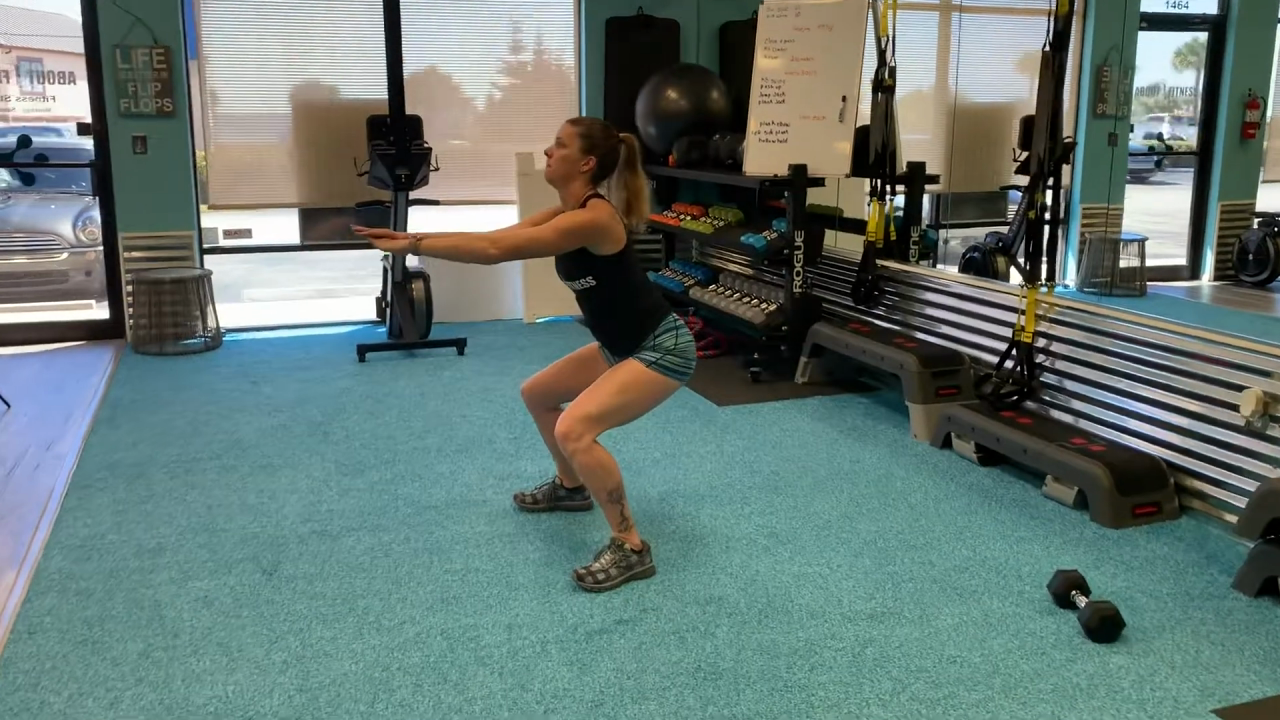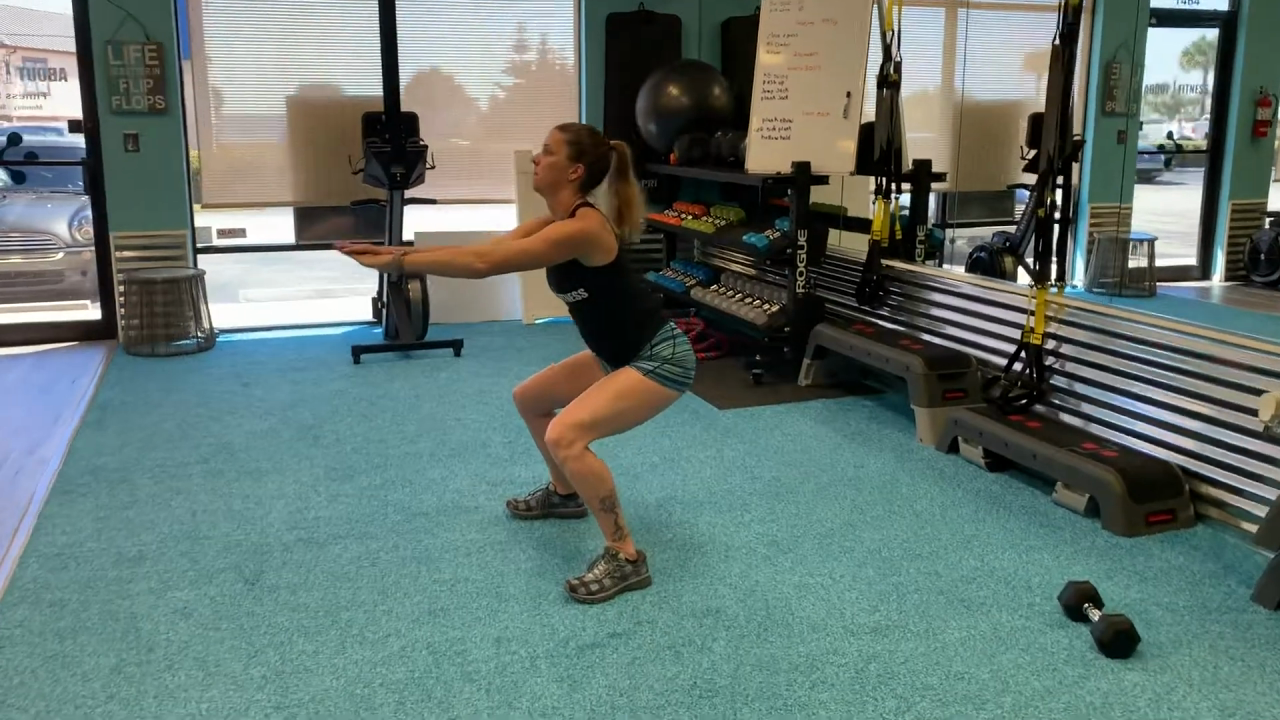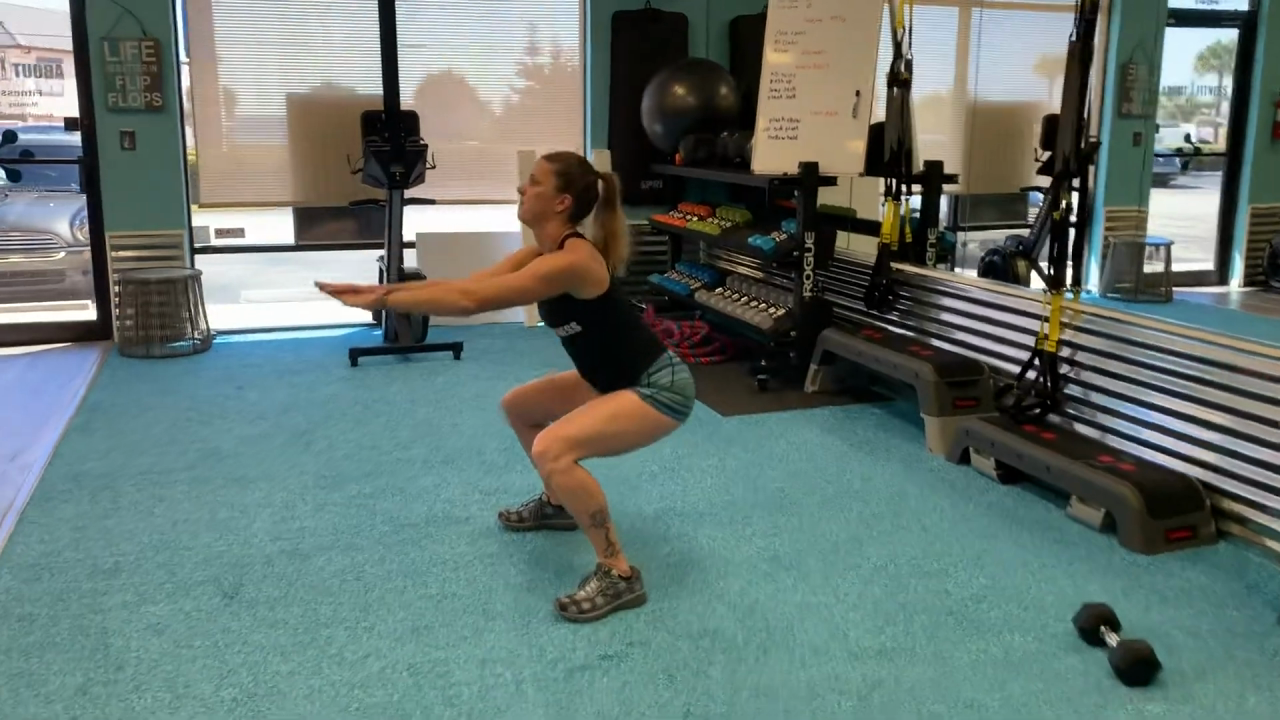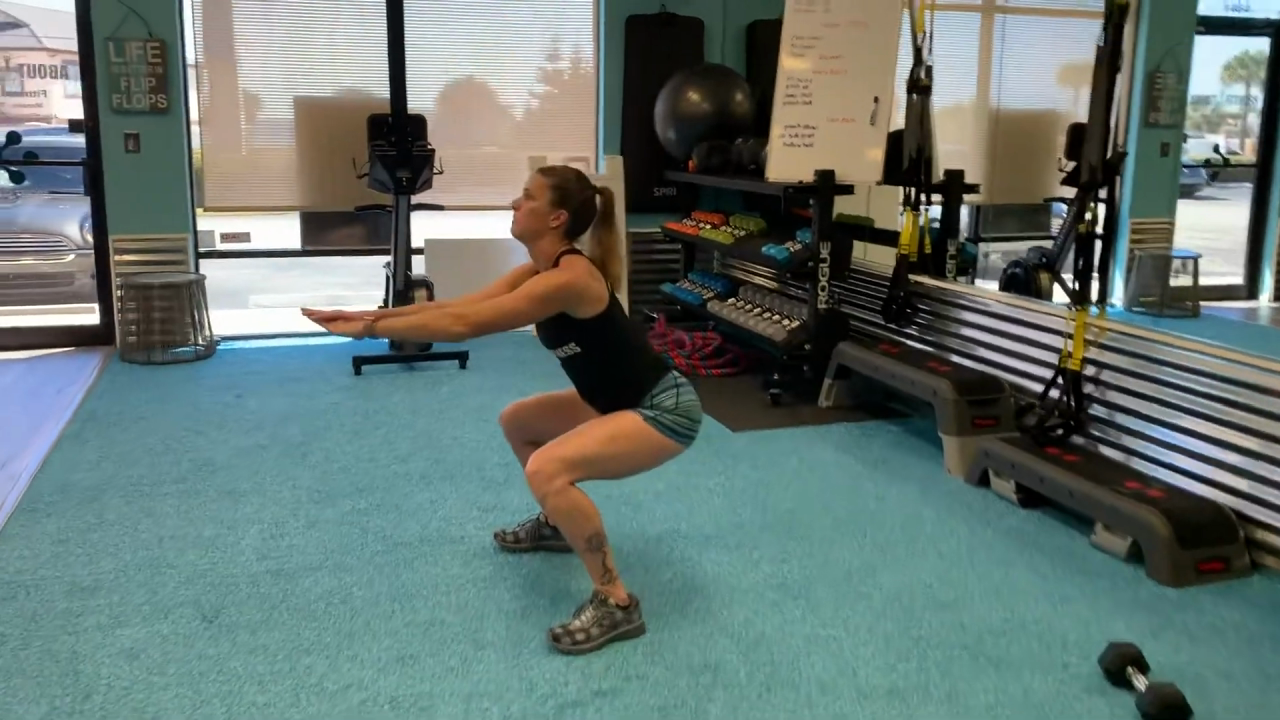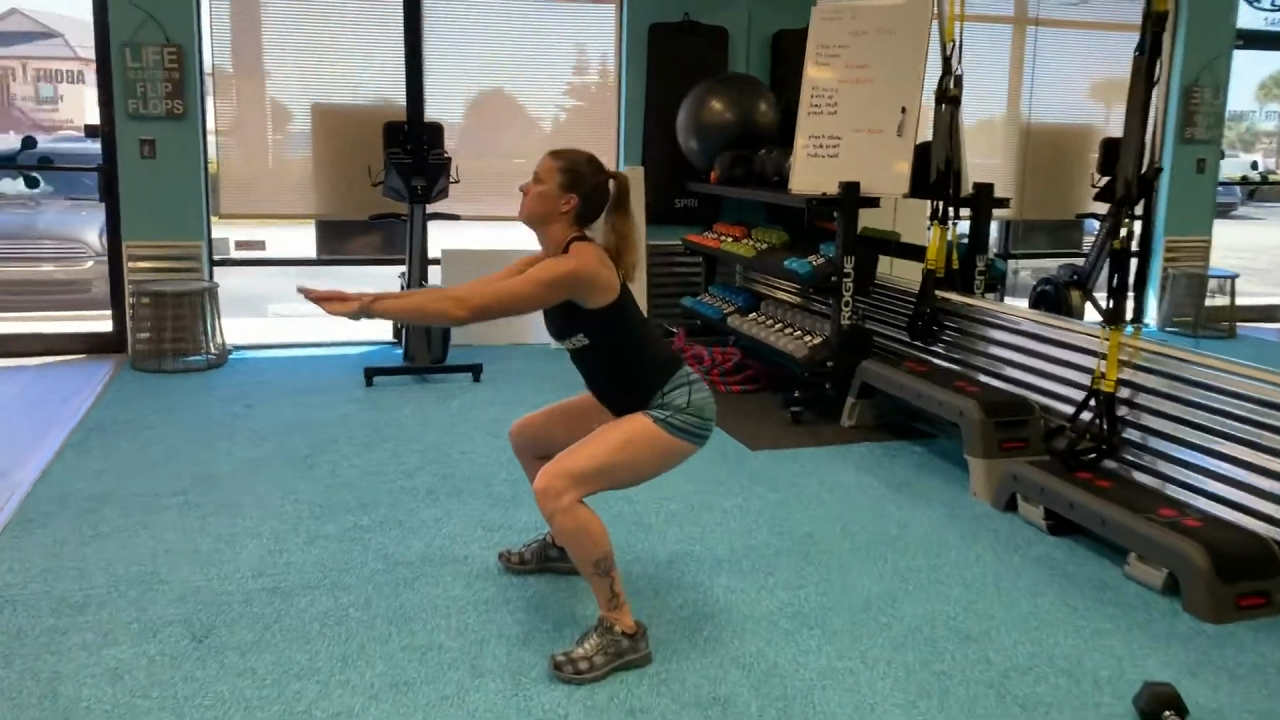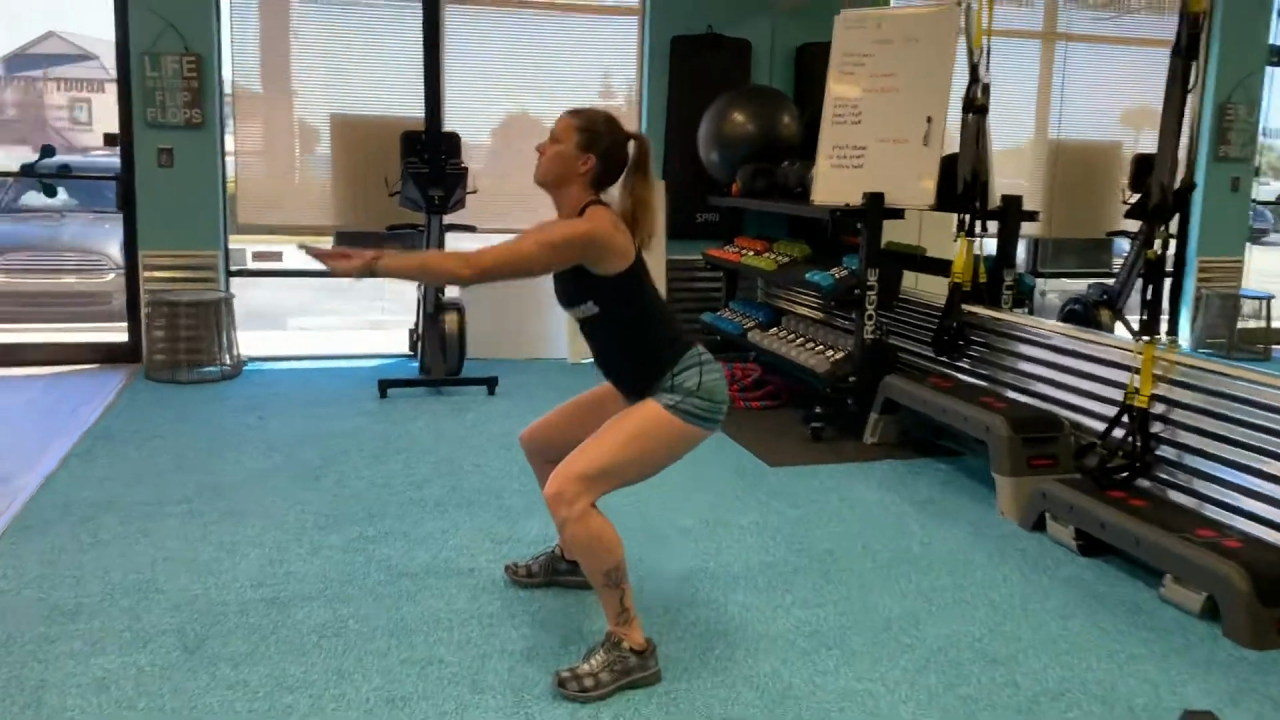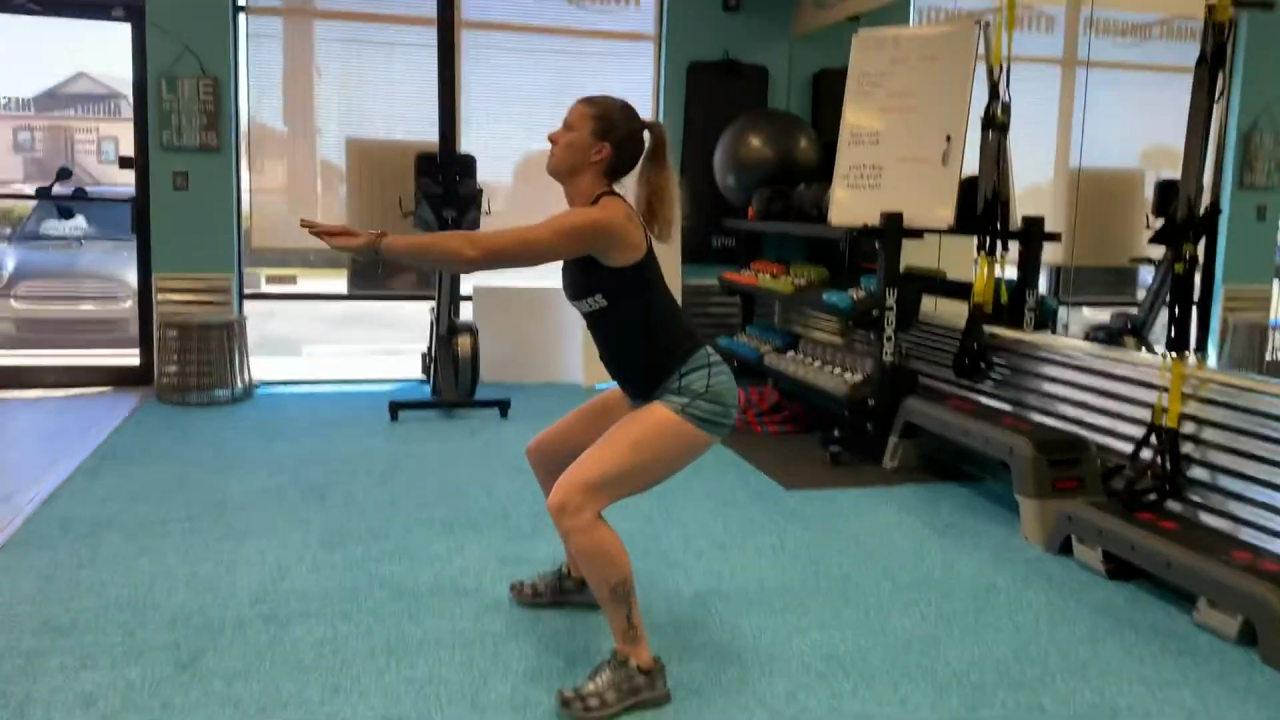
dt=0.2s
person 1, frame 1
left shoulder: (593, 218)
right shoulder: (567, 213)
left elbow: (495, 249)
right elbow: (493, 237)
left hip: (662, 348)
right hip: (622, 345)
left knee: (574, 430)
right knee: (537, 394)
left ankle: (630, 548)
right ankle: (571, 486)
person 1, frame 2
left shoulder: (582, 229)
right shoulder: (557, 222)
left elbow: (483, 263)
right elbow: (486, 251)
left wrist: (397, 261)
right wrist: (398, 253)
left hip: (660, 358)
right hip: (619, 354)
left knee: (565, 436)
right knee: (529, 398)
left ankle: (625, 558)
right ankle: (564, 492)
person 1, frame 3
left shoulder: (571, 261)
right shoulder: (543, 254)
left elbow: (470, 301)
right elbow: (467, 283)
left wrist: (379, 301)
right wrist: (380, 290)
left hip: (660, 387)
right hip: (617, 380)
left knee: (553, 450)
right knee: (518, 406)
left ankle: (619, 575)
right ankle: (557, 504)
person 1, frame 4
left shoulder: (568, 279)
right shoulder: (539, 272)
left elbow: (462, 325)
right elbow: (456, 305)
left wrist: (368, 329)
right wrist: (369, 314)
left hip: (666, 410)
right hip: (620, 400)
left knee: (547, 469)
right knee: (517, 422)
left ankle: (616, 605)
right ankle: (555, 525)
person 1, frame 5
left shoulder: (578, 266)
right shoulder: (550, 260)
left elbow: (465, 309)
right elbow: (464, 291)
left wrist: (365, 310)
right wrist: (365, 298)
left hip: (678, 409)
right hip: (634, 401)
left knee: (556, 486)
right knee: (527, 438)
left ankle: (622, 632)
right ankle: (563, 545)
person 1, frame 6
left shoulder: (591, 231)
right shoulder: (567, 228)
left elbow: (471, 268)
right elbow: (478, 258)
left wrist: (369, 265)
right wrist: (372, 258)
left hip: (688, 389)
right hip: (645, 384)
left knee: (567, 489)
right knee: (538, 443)
left ankle: (631, 647)
right ankle: (573, 557)
person 1, frame 7
left shoulder: (602, 220)
right shoulder: (583, 219)
left elbow: (478, 252)
right elbow: (488, 248)
left wrist: (373, 244)
right wrist: (378, 241)
left hip: (696, 391)
right hip: (653, 387)
left knee: (573, 500)
right knee: (545, 455)
left ankle: (638, 666)
right ankle: (579, 575)
